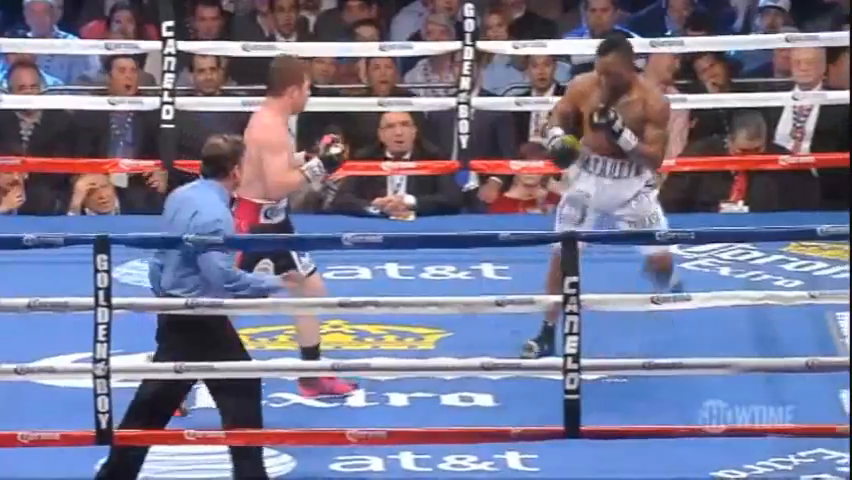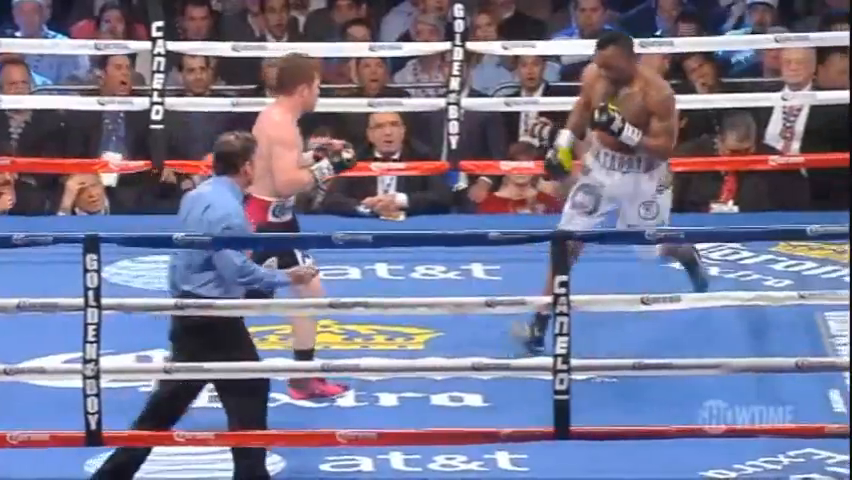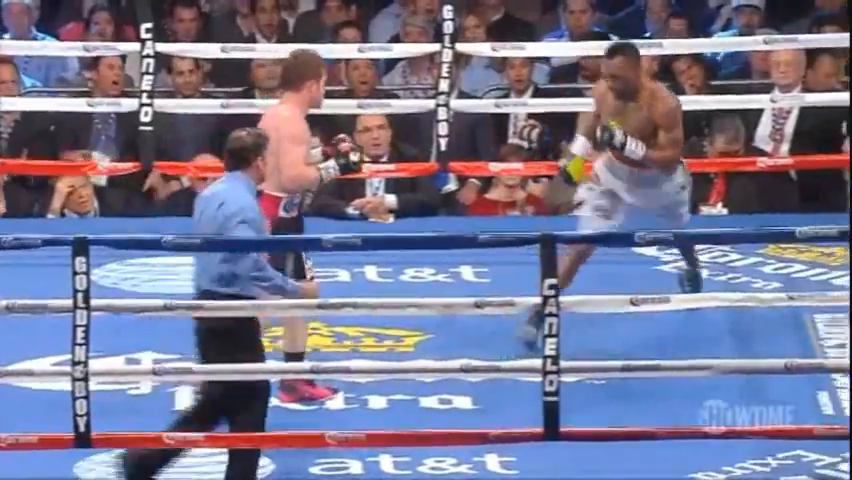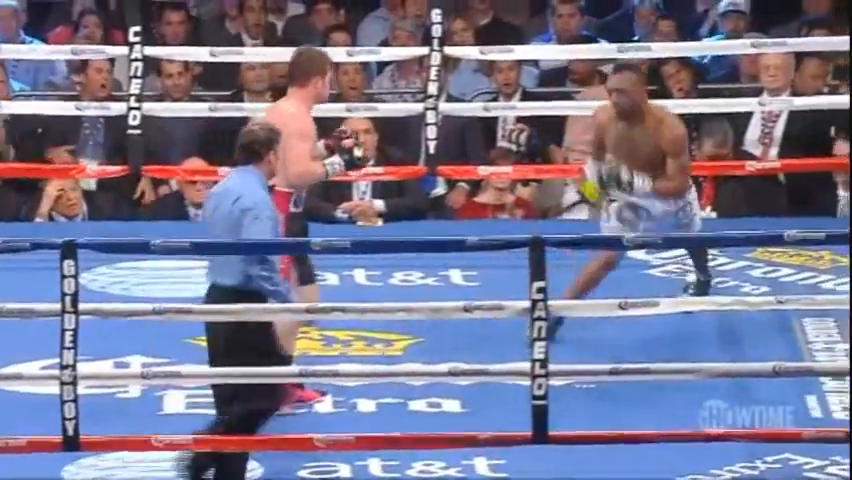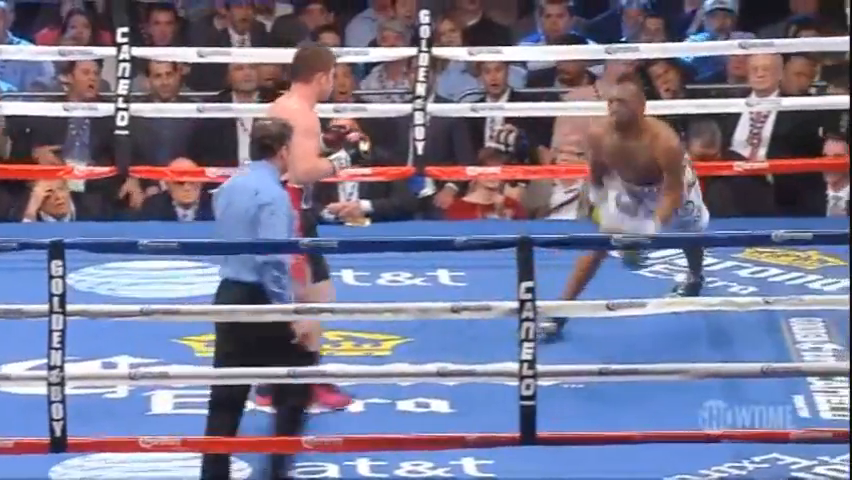
dt=0.2s
person 1, frame 1
left shoulder: (271, 121)
right shoulder: (271, 128)
right elbow: (276, 186)
left wrist: (313, 158)
right wrist: (318, 165)
left hip: (275, 221)
right hip: (252, 225)
left knee: (312, 288)
left ankle: (313, 376)
person 1, frame 2
left shoulder: (276, 118)
right shoulder: (281, 125)
right elbow: (285, 183)
left wrist: (314, 157)
right wrist: (328, 167)
left hip: (281, 219)
right hip: (261, 222)
left knee: (311, 291)
left ankle: (305, 378)
person 1, frame 3
left shoulder: (278, 114)
right shoulder: (292, 121)
right elbow: (291, 177)
left wrist: (322, 153)
right wrist: (334, 167)
left hip: (283, 216)
right hip: (272, 219)
left ankle: (294, 380)
person 1, frame 4
left shoulder: (280, 109)
right shoulder: (298, 116)
right elbow: (297, 173)
left wrist: (326, 147)
right wrist: (339, 161)
left hip: (278, 209)
right hip: (281, 212)
left knee: (296, 301)
right knee: (303, 302)
left ankle: (283, 382)
person 1, frame 5
left shoulder: (282, 105)
right shoulder: (303, 114)
right elbow: (304, 170)
left wrist: (325, 142)
right wrist: (343, 156)
right hip: (291, 209)
right knee: (319, 297)
right ankle: (314, 384)
person 2, frame 1
left shoulder: (179, 196)
right shoulder: (214, 214)
left elbow: (160, 258)
right elbow: (225, 278)
left wrist: (163, 296)
right wrist: (273, 283)
left hip: (175, 310)
right hip: (200, 316)
left knee: (156, 396)
right knee: (241, 389)
person 2, frame 2
left shoulder: (196, 196)
right shoulder: (227, 209)
right elbow: (239, 270)
right wrist: (287, 277)
right hip: (213, 314)
left knee: (170, 397)
right knee: (249, 391)
person 2, frame 3
left shoulder: (211, 193)
right shoulder: (241, 204)
right elbow: (251, 266)
right wrist: (295, 289)
left hip: (209, 305)
right hip: (231, 312)
left knee: (219, 399)
right knee: (248, 397)
person 2, frame 4
left shoulder: (221, 189)
right shoulder: (255, 198)
right elbow: (259, 262)
right wrist: (288, 301)
left hip: (219, 300)
right hip: (243, 305)
left knee: (234, 398)
right knee: (264, 395)
person 2, frame 5
left shoulder: (229, 186)
right shoulder: (272, 193)
right elbow: (272, 260)
left wrist: (289, 289)
left hip: (229, 295)
right hip: (259, 301)
left knee: (227, 393)
right knee: (296, 384)
person 3, frame 1
left shoulder: (654, 102)
right shoulder: (582, 86)
left elbow: (656, 159)
right elbow: (557, 119)
left wrist: (622, 134)
right wrist: (558, 140)
left hip: (633, 183)
right hip: (587, 177)
left knee: (661, 259)
right knee: (562, 255)
left ankle: (663, 279)
right ankle: (548, 331)
person 3, frame 2
left shoulder: (657, 92)
right shoulder: (592, 76)
left elbow: (665, 149)
left wrist: (623, 129)
right wrist: (562, 145)
left hip: (645, 177)
right hip: (600, 168)
left knee: (664, 248)
right knee: (569, 243)
left ankle: (687, 254)
right ankle: (542, 318)
person 3, frame 3
left shoulder: (664, 104)
right shoulder: (603, 91)
left elbow: (672, 158)
left wrist: (627, 145)
right wrist: (576, 154)
left hip: (660, 182)
right hip: (614, 175)
right knee: (582, 246)
left ankle: (692, 272)
right ankle: (541, 312)
person 3, frame 4
left shoulder: (669, 129)
right shoulder: (603, 117)
left elbow: (679, 185)
left wrist: (635, 182)
right wrist: (592, 177)
left hip: (670, 193)
right hip: (624, 192)
right knee: (609, 258)
left ankle: (703, 279)
right ankle: (556, 315)
person 3, frame 5
left shoulder: (665, 143)
right shoulder: (599, 134)
left elbow: (673, 194)
left wrist: (649, 231)
right wrist: (598, 202)
left hip: (667, 190)
right hip: (626, 186)
left knee: (692, 235)
right knee: (599, 245)
left ankle: (695, 280)
